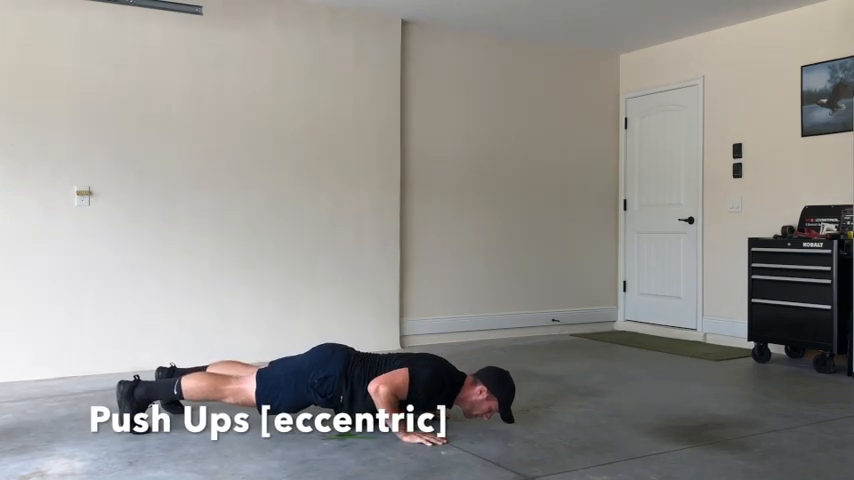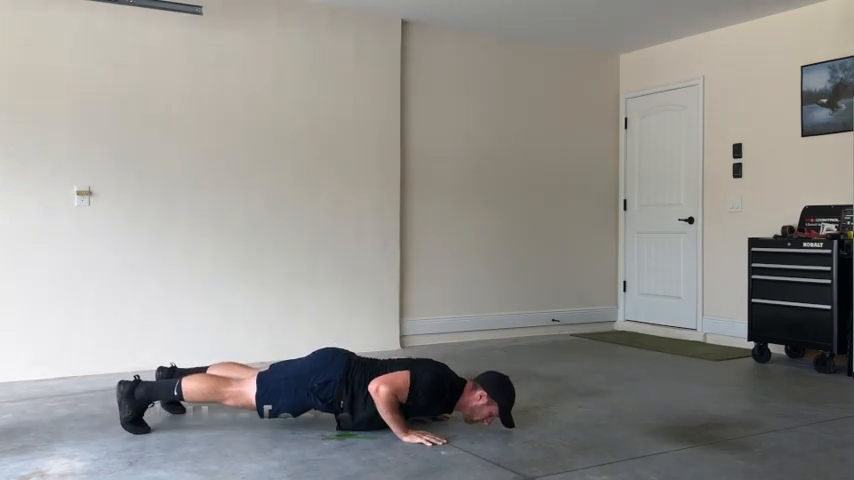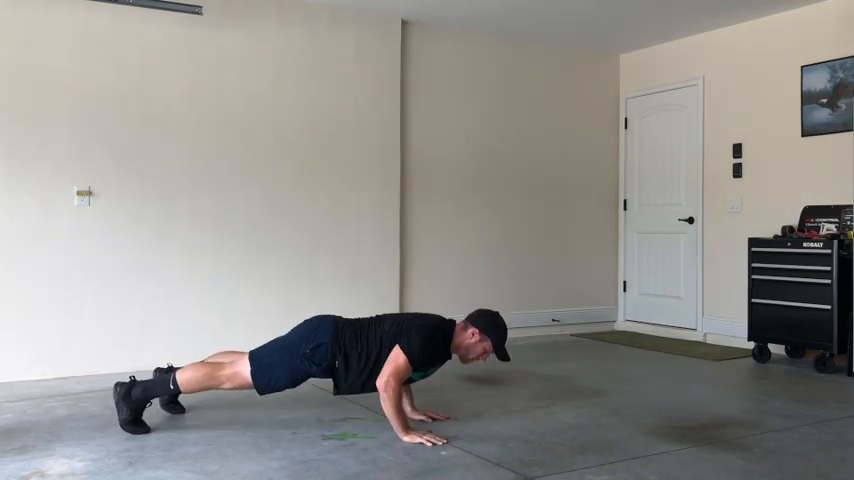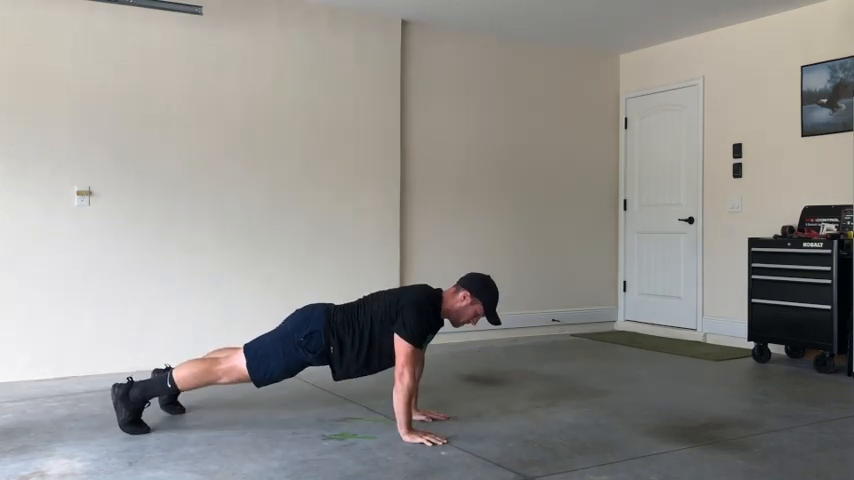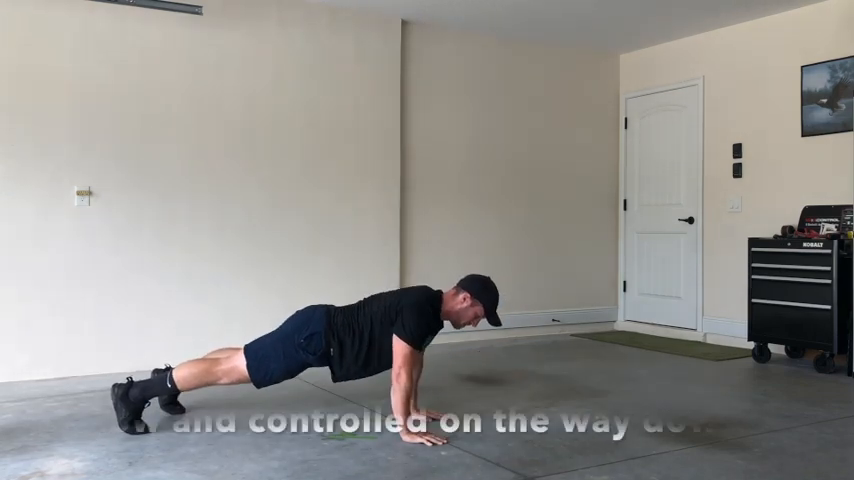
dt=0.5s
person 1, frame 1
left shoulder: (444, 378)
right shoulder: (437, 381)
right elbow: (379, 388)
left wrist: (417, 410)
right wrist: (405, 431)
left hip: (335, 365)
right hip: (327, 376)
left knee: (249, 375)
right knee: (235, 391)
left ankle: (174, 374)
right ankle: (140, 391)
person 1, frame 2
left shoulder: (443, 385)
right shoulder: (437, 387)
right elbow: (380, 388)
left wrist: (419, 411)
right wrist: (405, 432)
left hip: (335, 369)
right hip: (328, 380)
left knee: (251, 376)
right knee: (235, 393)
left ankle: (175, 374)
right ankle: (139, 391)
person 1, frame 3
left shoulder: (439, 336)
right shoulder: (429, 337)
left elbow: (397, 368)
right elbow: (386, 382)
left wrist: (413, 408)
right wrist: (404, 431)
left hip: (329, 341)
right hip: (323, 345)
left knee: (244, 363)
right knee: (232, 375)
left ankle: (169, 376)
right ankle: (136, 391)
person 1, frame 4
left shoulder: (430, 307)
right shoulder: (420, 308)
left elbow: (415, 360)
right elbow: (404, 372)
left wrist: (415, 409)
right wrist: (406, 431)
left hip: (320, 332)
right hip: (315, 334)
left knee: (238, 358)
right knee: (230, 369)
left ankle: (166, 382)
right ankle: (135, 393)
person 1, frame 5
left shoulder: (429, 308)
right shoulder: (420, 310)
left elbow: (414, 360)
right elbow: (401, 372)
left wrist: (413, 408)
right wrist: (404, 429)
left hip: (320, 333)
right hip: (316, 336)
left knee: (240, 358)
right knee: (230, 370)
left ankle: (167, 381)
right ankle: (135, 392)
